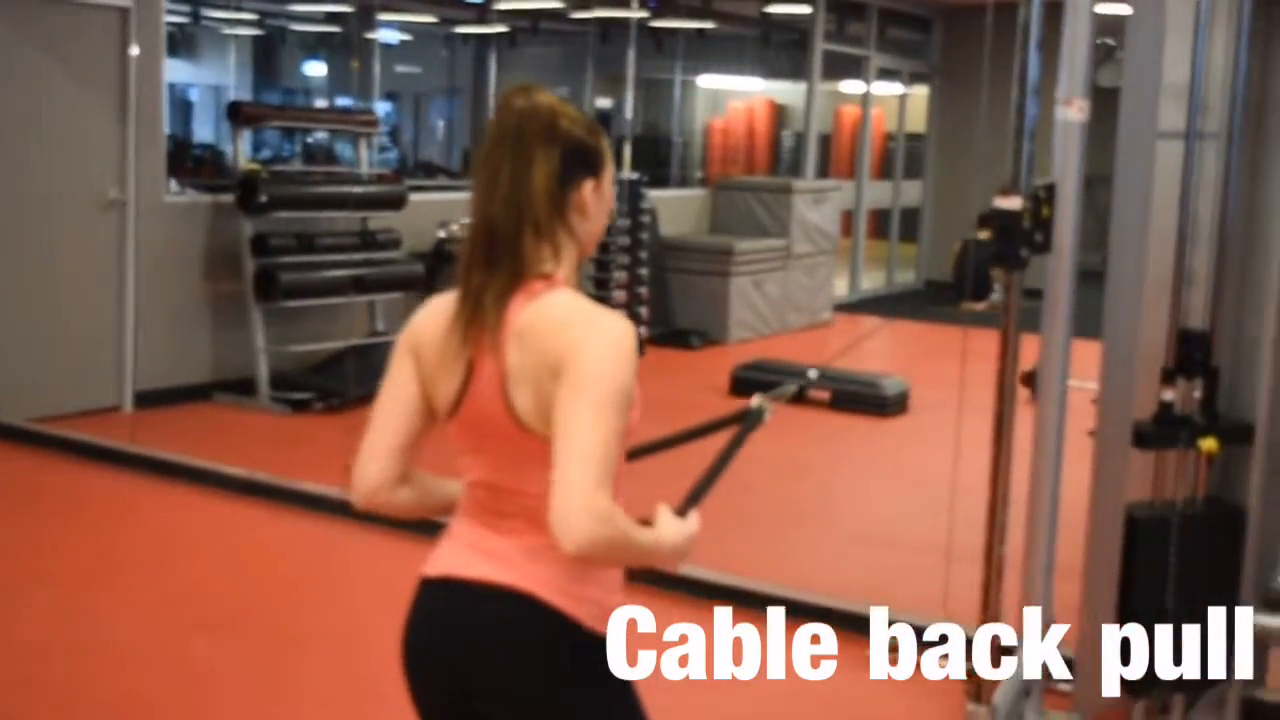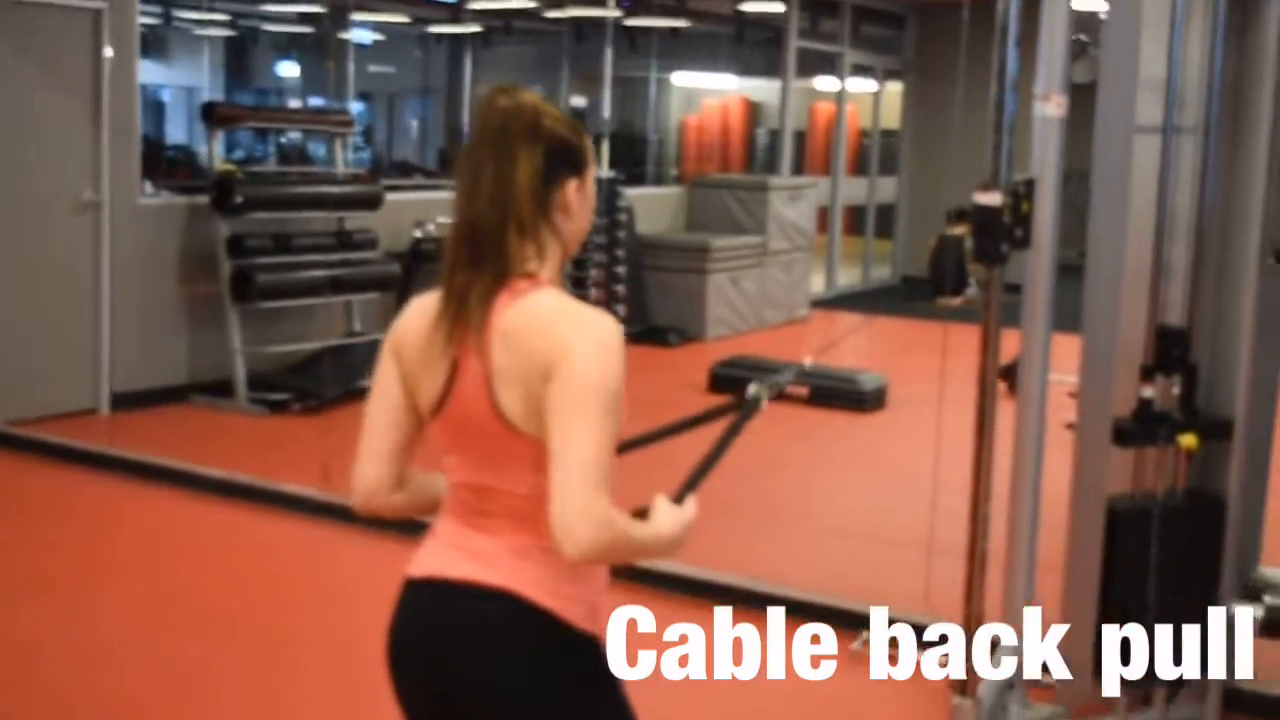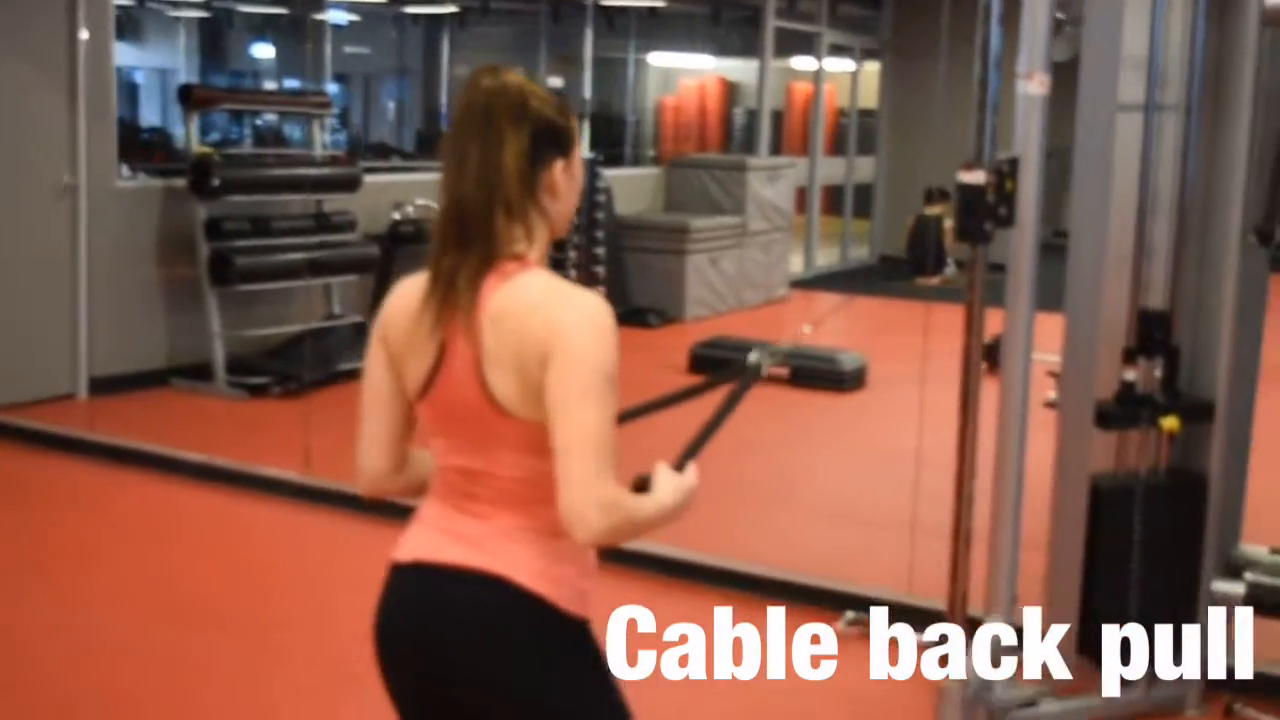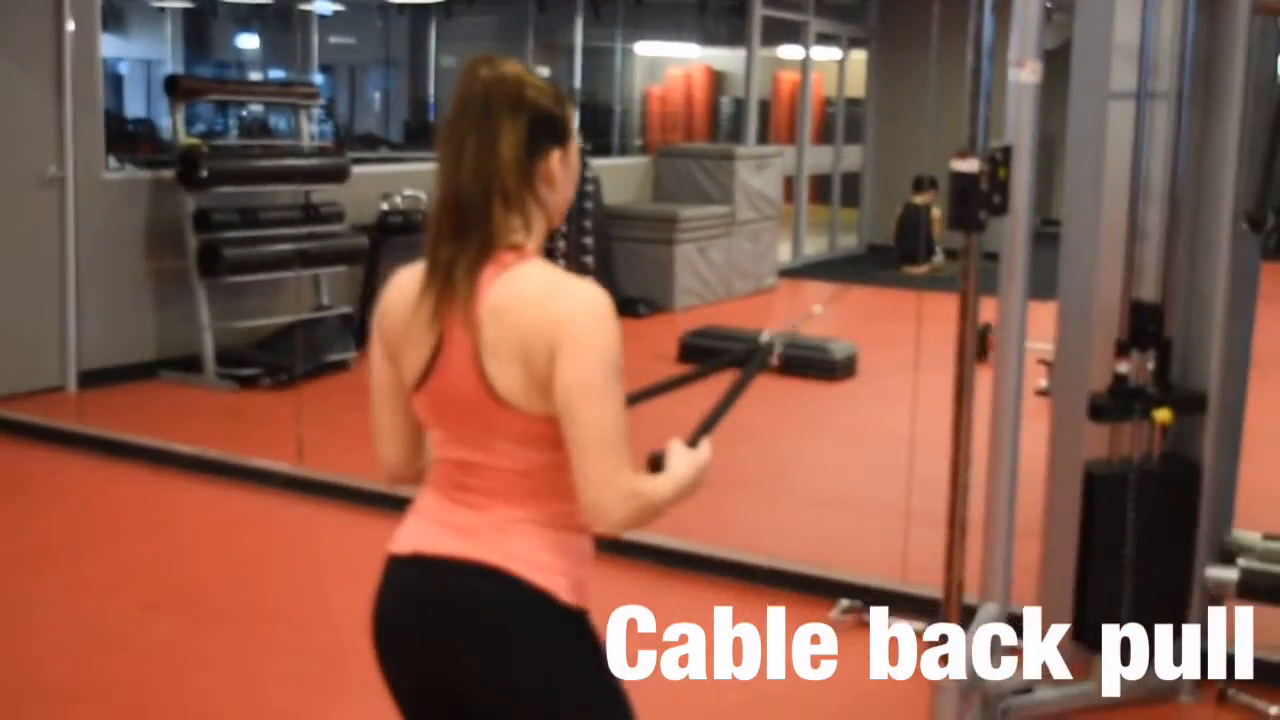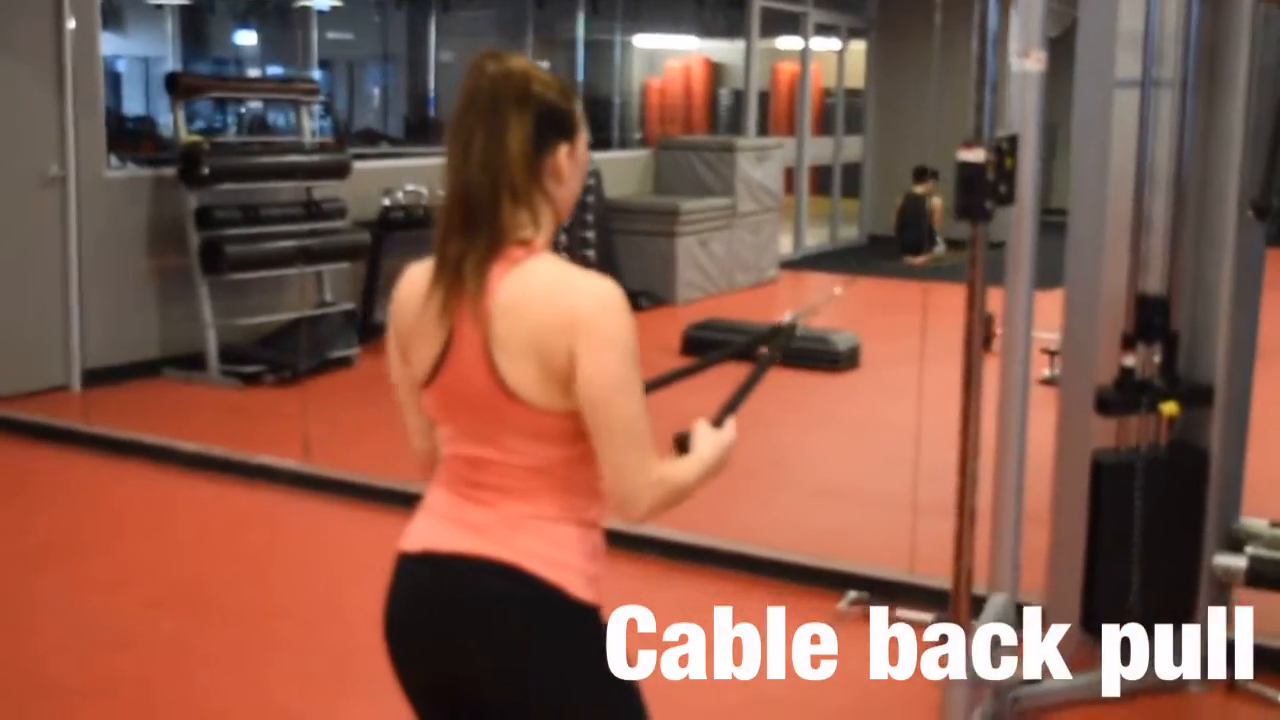
dt=0.1s
person 1, frame 1
left shoulder: (434, 322)
right shoulder: (593, 332)
left elbow: (376, 487)
right elbow: (582, 526)
right wrist: (667, 542)
left hip: (436, 623)
right hip: (543, 636)
person 1, frame 2
left shoulder: (419, 322)
right shoulder: (579, 332)
left elbow: (374, 490)
right elbow: (582, 532)
right wrist: (662, 532)
left hip: (421, 624)
right hip: (531, 638)
person 1, frame 3
left shoulder: (406, 304)
right shoulder: (569, 315)
left elbow: (379, 474)
right elbow: (592, 514)
right wrist: (668, 498)
left hip: (408, 608)
right hip: (517, 619)
person 1, frame 4
left shoulder: (404, 294)
right shoulder: (571, 305)
left elbow: (399, 461)
right elbow: (610, 505)
right wrist: (679, 476)
left hip: (405, 601)
right hip: (516, 613)
person 1, frame 5
left shoulder: (415, 290)
right shoulder: (583, 301)
right elbow: (635, 493)
right wrist: (706, 455)
left hip: (418, 597)
right hip: (530, 607)
